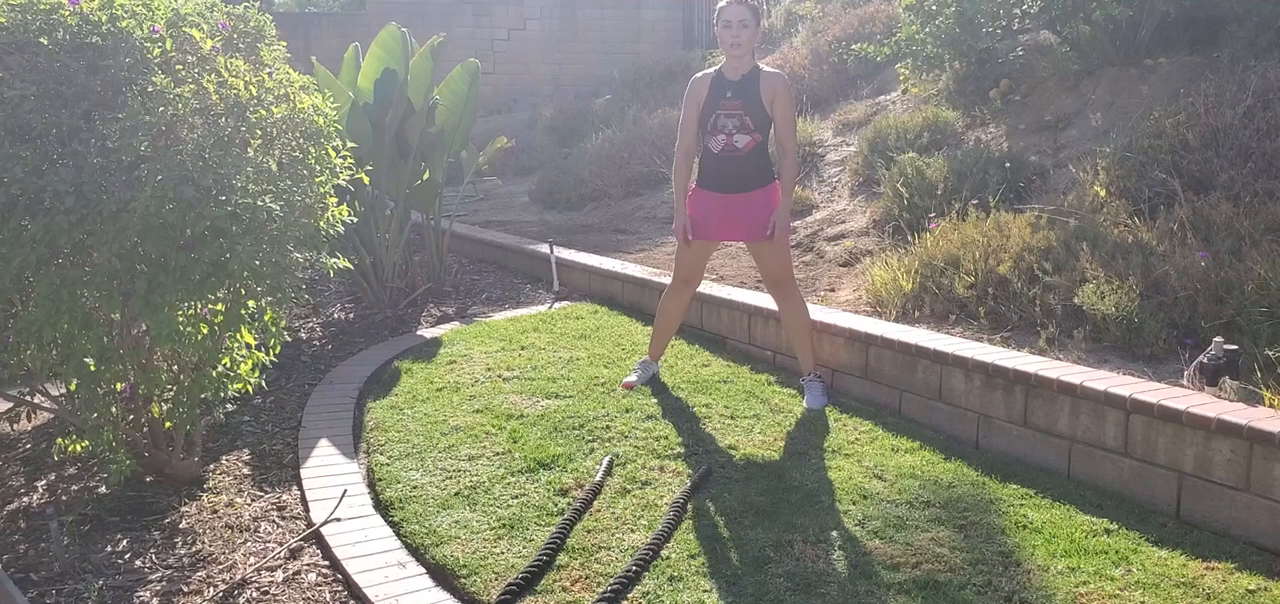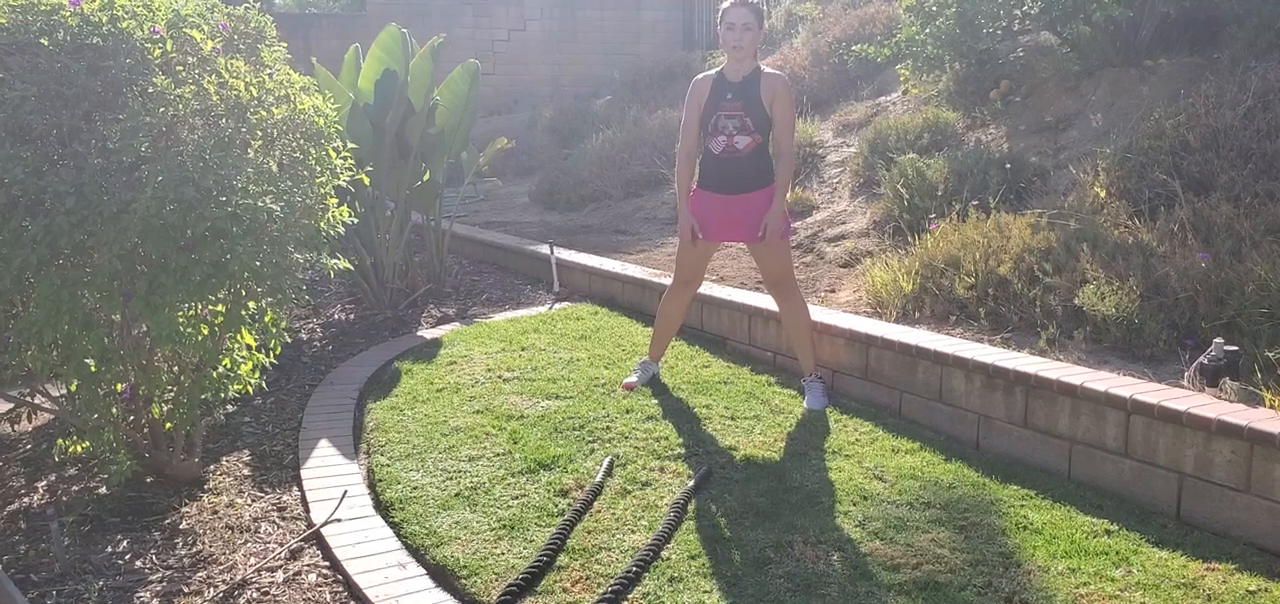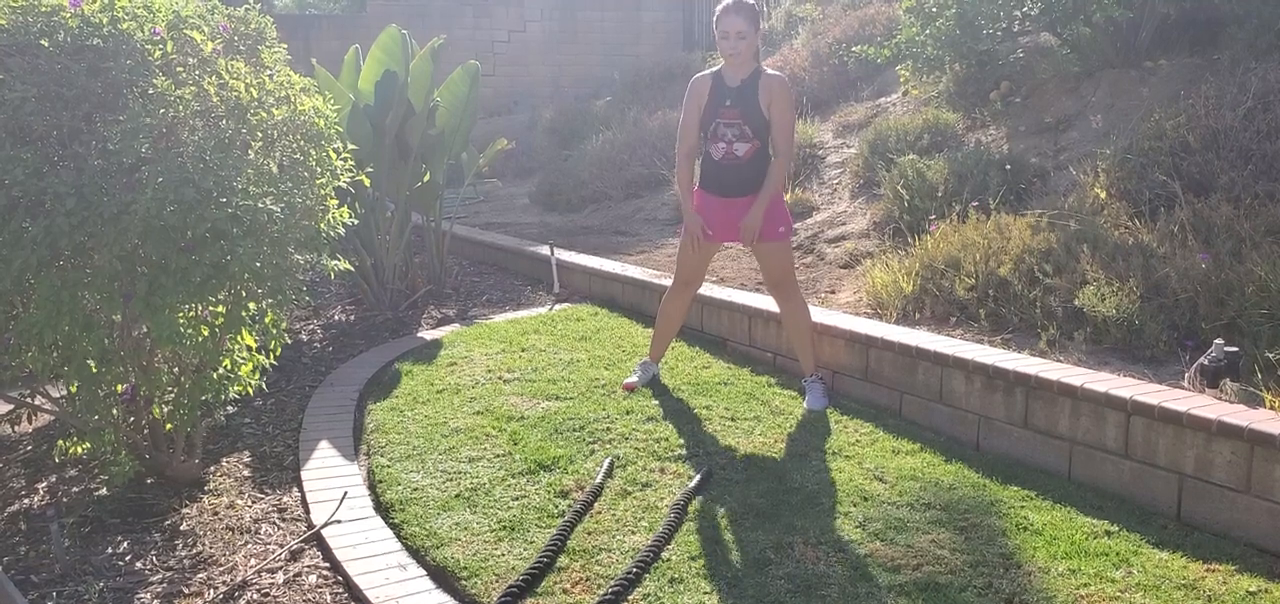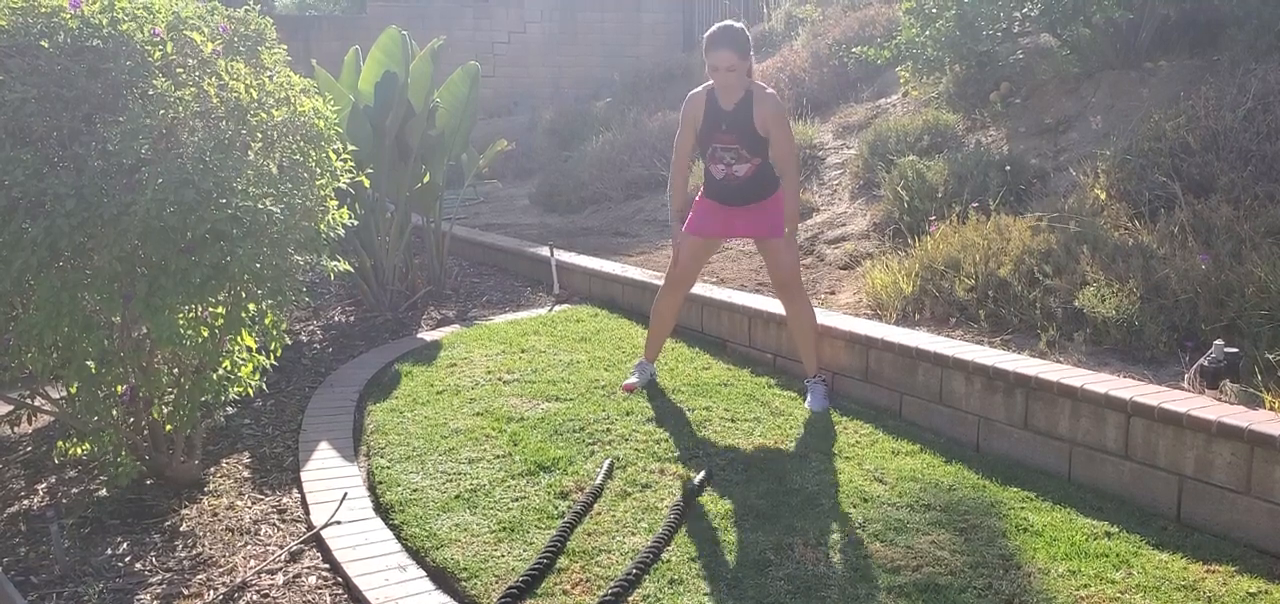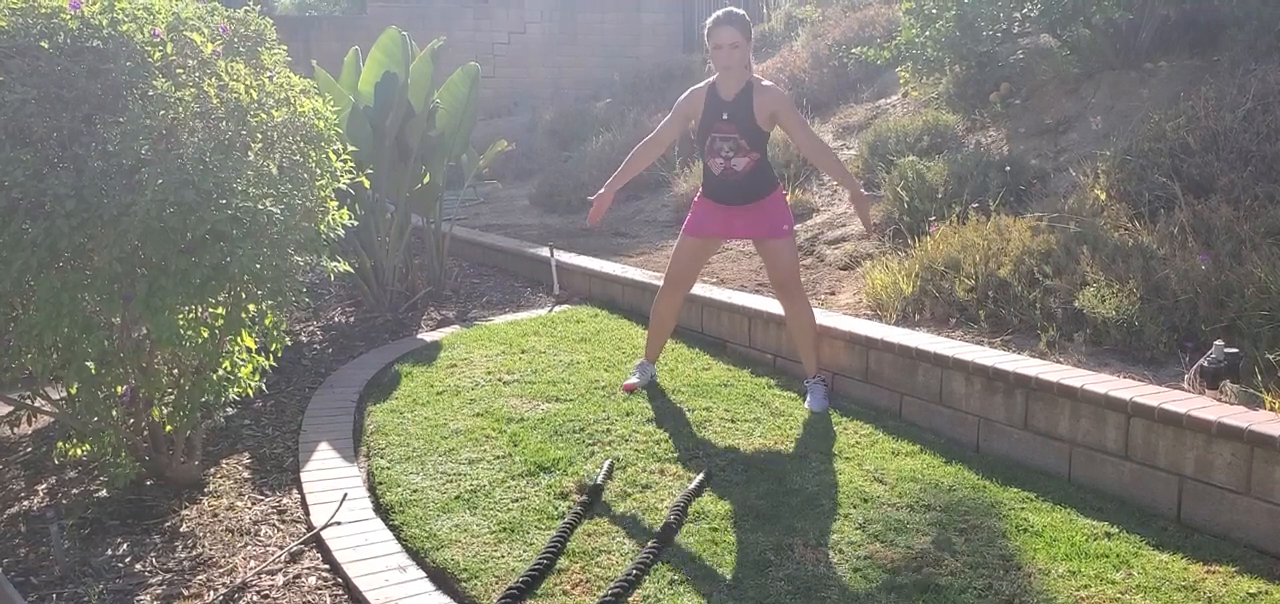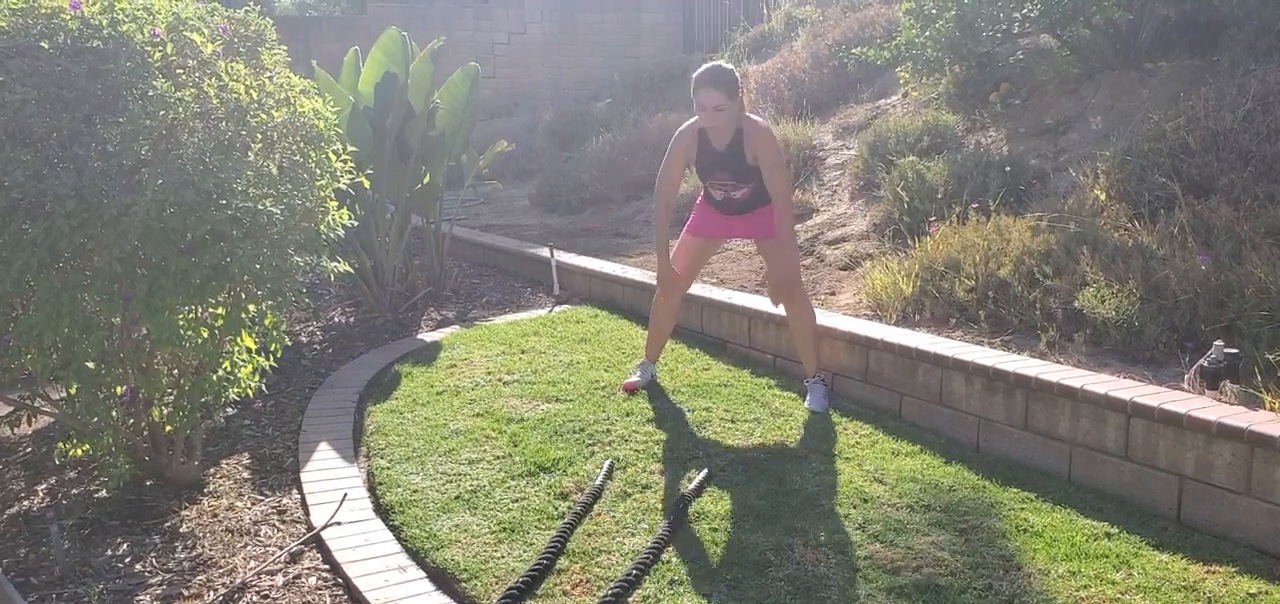
dt=0.7s
person 1, frame 1
left shoulder: (773, 83)
right shoulder: (701, 84)
left elbow: (787, 150)
right elbow: (684, 150)
left wrist: (784, 208)
right wrist: (679, 209)
left hip: (758, 198)
right hip: (708, 198)
left knee: (783, 286)
right knee: (682, 282)
left ankle: (811, 376)
right ankle: (650, 361)
person 1, frame 2
left shoulder: (774, 84)
right shoulder: (702, 85)
left elbow: (785, 152)
right elbow: (686, 151)
left wrist: (777, 208)
right wrist: (683, 210)
left hip: (758, 199)
right hip: (708, 199)
left knee: (783, 287)
right knee: (682, 283)
left ankle: (812, 377)
right ankle: (650, 362)
person 1, frame 3
left shoulder: (774, 85)
right shoulder: (701, 85)
left elbow: (783, 154)
right elbow: (685, 152)
left wrist: (759, 209)
right wrist: (688, 210)
left hip: (760, 201)
right hip: (710, 201)
left knee: (784, 287)
right knee: (683, 284)
left ankle: (812, 378)
right ankle: (650, 363)
person 1, frame 4
left shoulder: (767, 103)
right shoulder: (696, 102)
left elbow: (788, 169)
right elbow: (679, 167)
left wrist: (791, 223)
right wrist: (677, 224)
left hip: (764, 205)
right hip: (712, 205)
left knee: (790, 288)
right knee: (673, 284)
left ankle: (815, 379)
right ankle: (646, 364)
person 1, frame 5
left shoulder: (768, 97)
right shoulder: (696, 98)
left elbow: (812, 146)
right elbow: (655, 144)
left wrist: (854, 189)
right wrist: (610, 189)
left hip: (763, 204)
right hip: (711, 205)
left knee: (790, 290)
right knee: (672, 286)
left ankle: (814, 379)
right ankle: (647, 365)
person 1, frame 6
left shoulder: (757, 133)
right shoulder: (687, 136)
left elbow: (781, 199)
right elbow: (663, 198)
left wrist: (781, 264)
right wrist: (663, 261)
left hip: (764, 208)
right hip: (713, 211)
left knee: (791, 288)
right knee: (670, 284)
left ankle: (814, 378)
right ankle: (647, 364)
